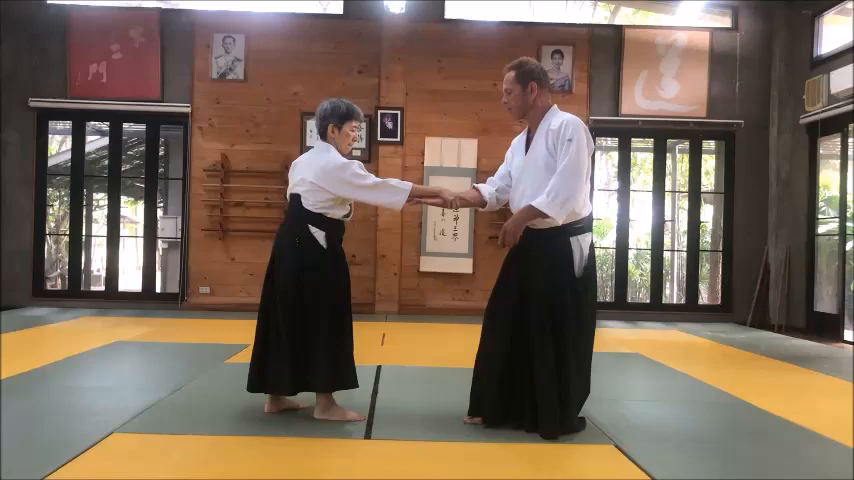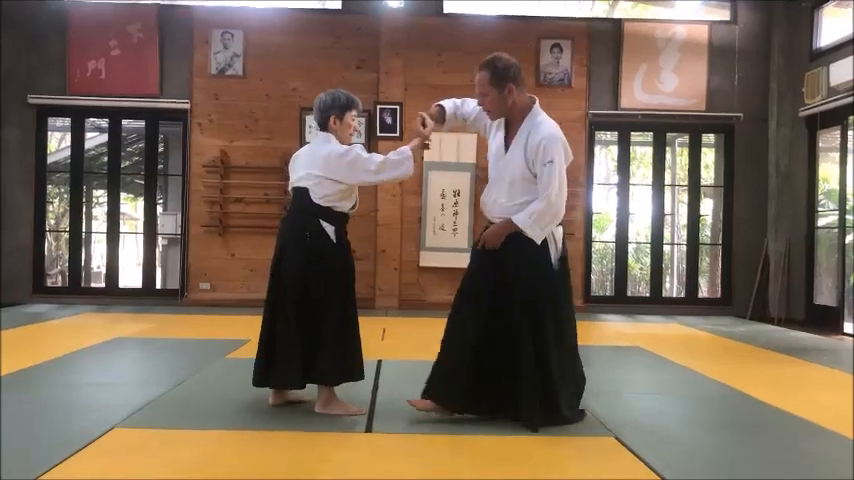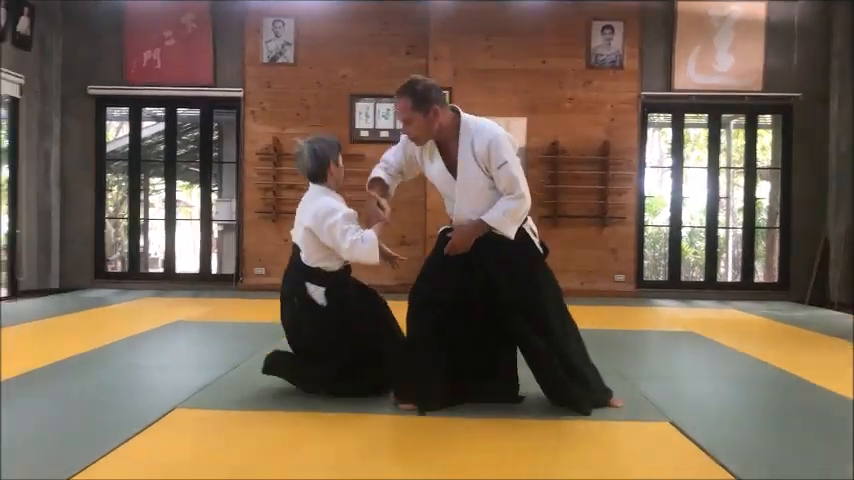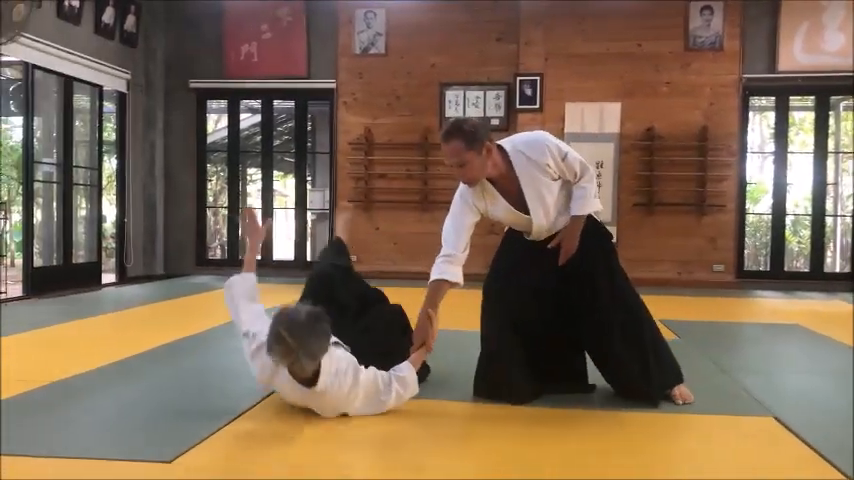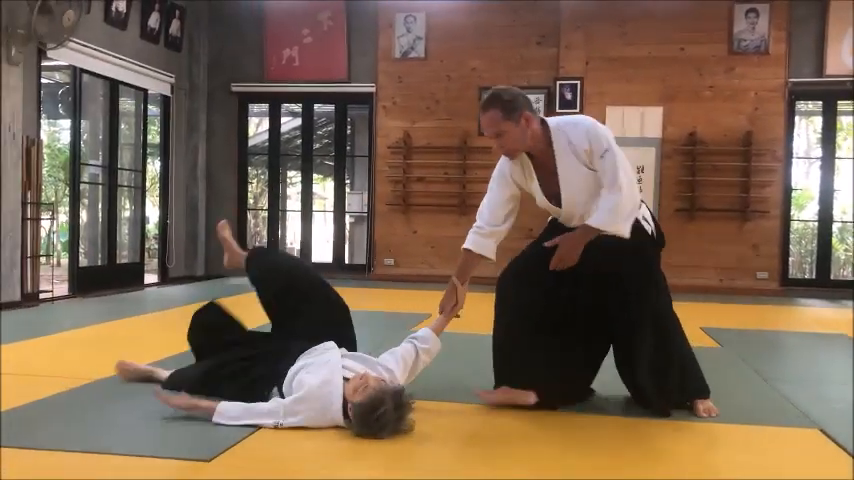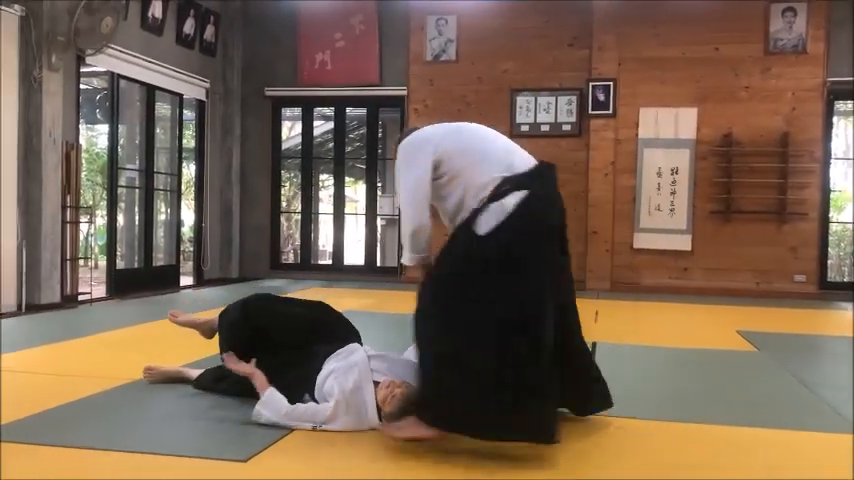
dt=0.5s
person 1, frame 1
left shoulder: (568, 127)
right shoulder: (520, 142)
left elbow: (567, 188)
right elbow: (497, 188)
left wrist: (521, 217)
right wrist: (454, 200)
left hip: (563, 247)
right hip: (532, 245)
left knee: (559, 334)
right knee: (505, 325)
left ankle: (558, 416)
right ankle: (500, 408)
person 1, frame 2
left shoulder: (546, 136)
right shoulder: (496, 119)
left elbow: (551, 205)
right elbow: (458, 109)
left wrist: (505, 228)
right wrist: (433, 115)
left hip: (534, 246)
right hip: (498, 237)
left knee: (539, 331)
right knee: (470, 316)
left ankle: (553, 407)
right ankle: (448, 394)
person 1, frame 3
left shoulder: (488, 137)
right shoulder: (414, 143)
left elbow: (518, 199)
right elbow: (389, 167)
left wrist: (474, 230)
right wrist: (379, 188)
left hip: (507, 241)
right hip: (459, 238)
left knee: (543, 319)
right knee: (428, 306)
left ankle: (588, 390)
right ankle: (425, 391)
person 1, frame 4
left shoulder: (538, 146)
right shoulder: (470, 195)
left elbow: (584, 176)
right elbow: (451, 255)
left wrist: (575, 229)
right wrist: (426, 316)
left hip: (576, 230)
right hip: (525, 242)
left knee: (615, 308)
right knee: (502, 304)
left ankle: (665, 380)
right ankle: (511, 384)
person 1, frame 5
left shoulder: (584, 132)
right shoulder: (508, 164)
left elbow: (623, 190)
right elbow: (488, 225)
left wrist: (582, 239)
right wrist: (457, 283)
left hip: (620, 231)
right hip: (568, 230)
left knee: (647, 314)
right knee: (519, 287)
left ankle: (692, 393)
right ankle: (528, 385)
person 1, frame 6
left shoulder: (413, 145)
right shoulder: (450, 143)
left elbow: (415, 219)
right elbow: (465, 214)
left wrist: (425, 271)
right wrist: (440, 273)
left hip: (511, 206)
right hip: (534, 201)
left knee: (449, 302)
right knee: (534, 309)
left ankle: (434, 417)
person 2, frame 1
left shoulder: (303, 162)
right shoulder: (336, 166)
right elbow: (380, 189)
right wrist: (434, 192)
left hip: (292, 242)
right hip: (315, 248)
left knee: (286, 318)
right knee: (325, 323)
left ankle: (276, 395)
right ankle: (325, 402)
person 2, frame 2
left shoulder: (303, 154)
right shoulder: (340, 155)
right elbow: (384, 166)
right wrist: (419, 141)
left hip: (296, 234)
right hip: (320, 239)
left knee: (291, 312)
right knee: (330, 315)
left ankle: (280, 388)
right ankle: (326, 396)
person 2, frame 3
left shoulder: (313, 199)
right shoulder: (331, 209)
right elbow: (357, 248)
left wrist: (380, 248)
right wrist: (378, 224)
left hip: (303, 291)
right hip: (313, 297)
person 2, frame 4
left shoulder: (265, 365)
right shoulder: (345, 381)
left elbow: (245, 303)
right elbow: (393, 390)
left wrist: (252, 245)
right wrist: (422, 350)
person 2, frame 5
left shoulder: (319, 406)
right shoulder: (389, 379)
left elbow: (256, 412)
right elbow: (417, 347)
left wrist: (195, 405)
right wrist: (444, 316)
left hip: (285, 368)
right hip: (327, 348)
right knee: (292, 280)
left ankle: (154, 374)
right ankle: (243, 258)
person 2, frame 6
left shoulder: (351, 414)
right shoulder: (410, 375)
left elbow: (278, 411)
left wrist: (254, 375)
left hip: (310, 372)
left ankle: (183, 372)
